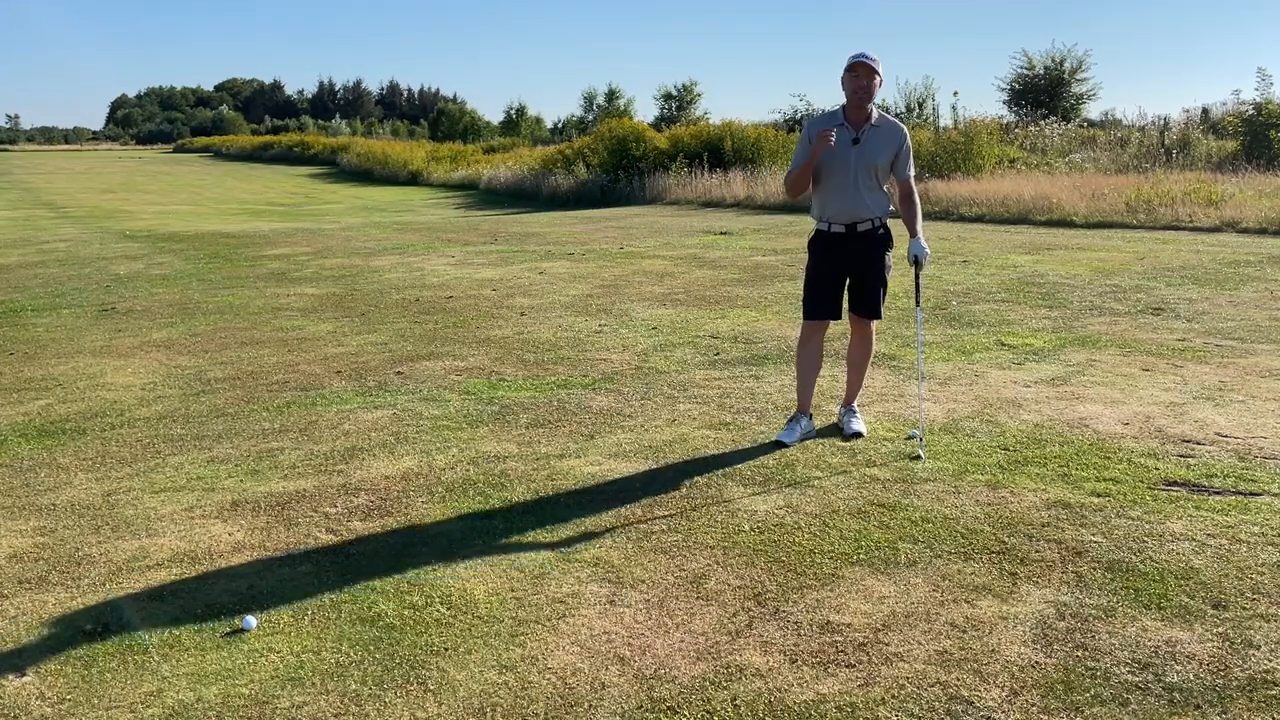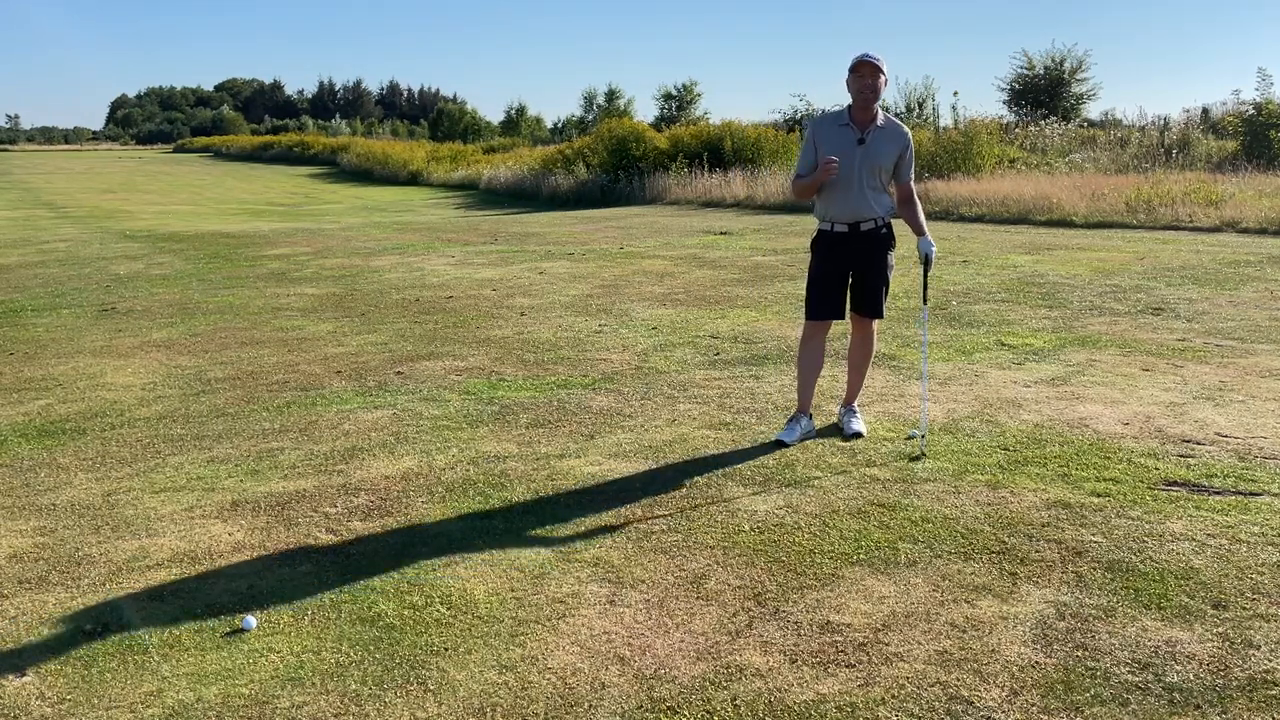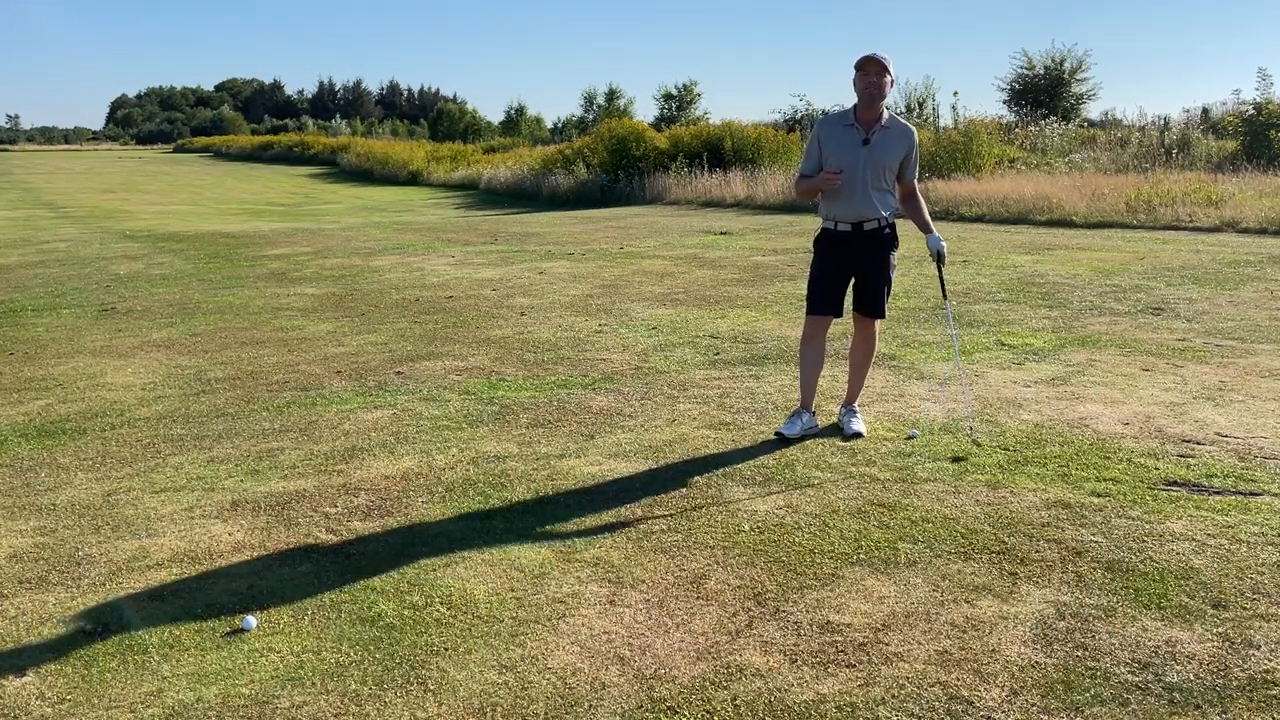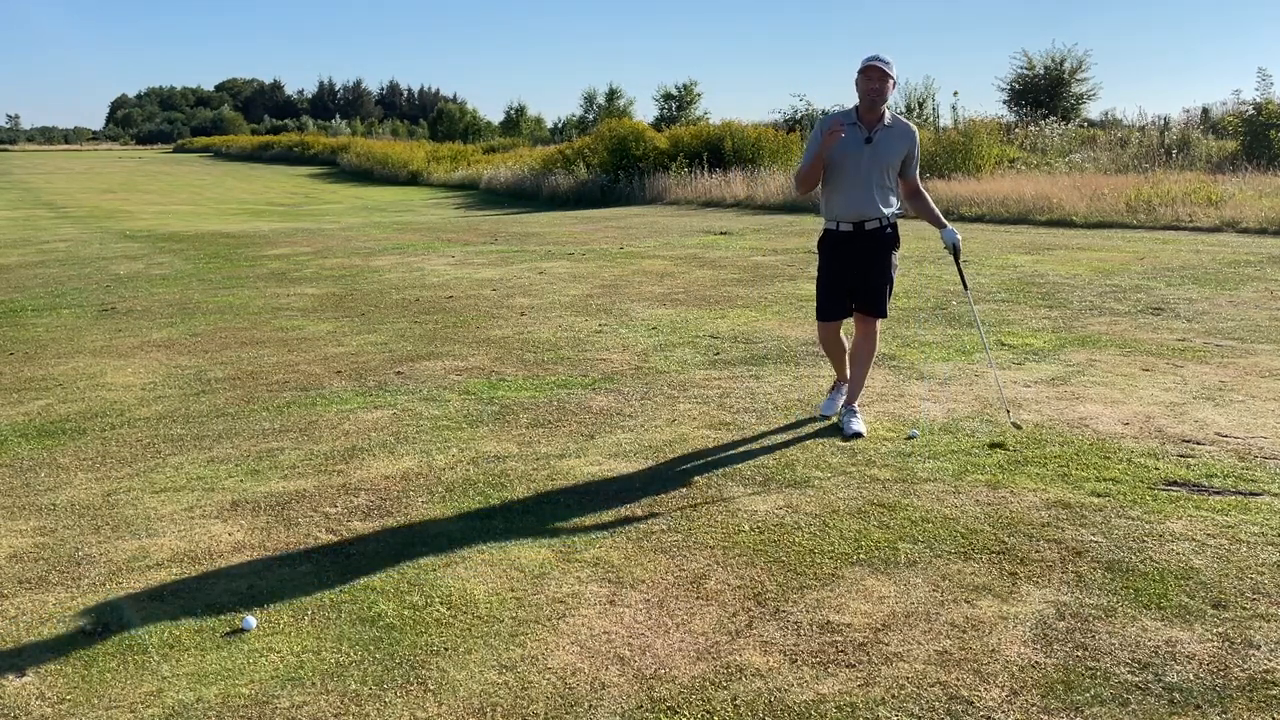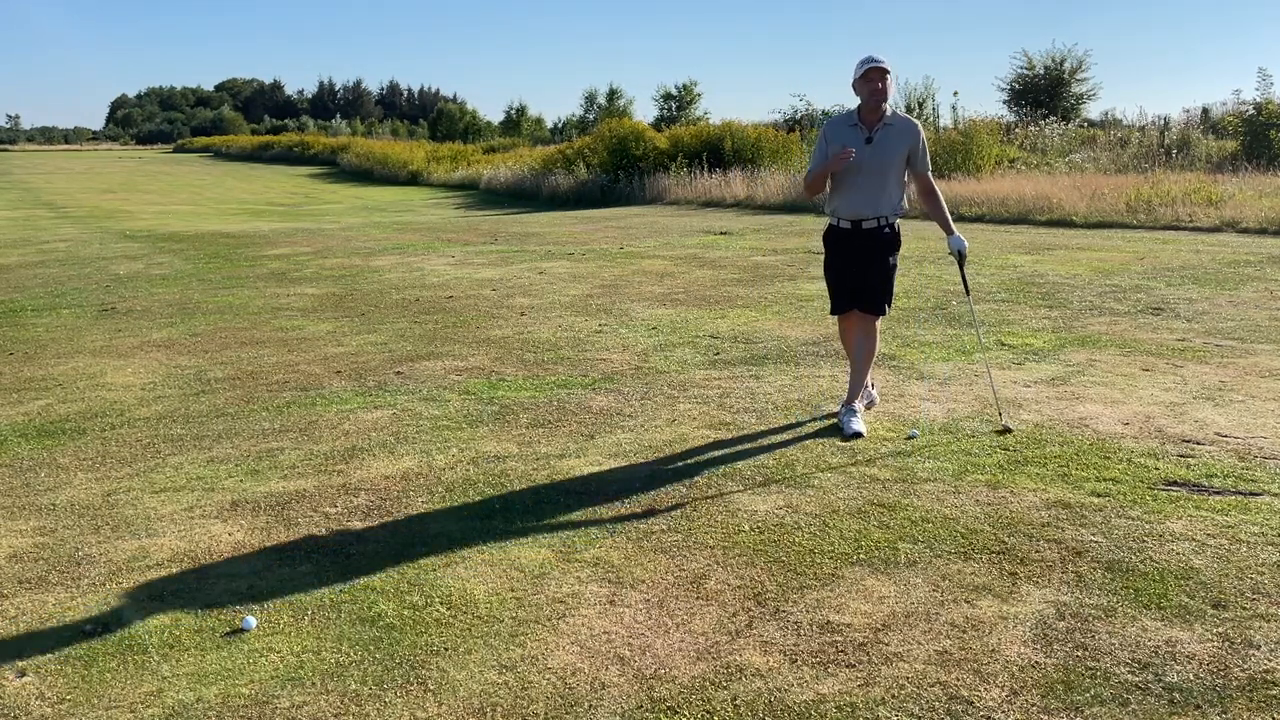
dt=0.4s
person 1, frame 1
left shoulder: (895, 133)
right shoulder: (816, 127)
left elbow: (907, 191)
right elbow: (792, 189)
left wrist: (916, 237)
right wrist: (816, 153)
left hip: (872, 238)
right hip: (828, 238)
left knee: (864, 324)
right knee: (813, 325)
left ankle: (850, 407)
right ankle: (802, 416)
person 1, frame 2
left shoulder: (899, 134)
right shoulder: (820, 127)
left elbow: (906, 194)
right elbow: (798, 189)
left wrist: (923, 236)
right wrist: (819, 177)
left hip: (875, 238)
right hip: (831, 237)
left knee: (865, 324)
right knee: (815, 326)
left ankle: (850, 407)
right ankle: (803, 416)
person 1, frame 3
left shoulder: (904, 134)
right shoulder: (826, 127)
left elbow: (909, 193)
right elbow: (801, 188)
left wrist: (930, 233)
right wrist: (818, 182)
left hip: (878, 238)
right hip: (834, 237)
left knee: (867, 324)
right knee: (816, 323)
left ankle: (850, 407)
right ankle: (805, 414)
person 1, frame 4
left shoulder: (905, 133)
right shoulder: (828, 126)
left elbow: (912, 190)
right elbow: (802, 185)
left wrist: (944, 227)
right wrist: (824, 151)
left hip: (879, 237)
right hip: (837, 237)
left knee: (868, 323)
right knee: (828, 324)
left ankle: (851, 406)
right ankle: (842, 380)
person 1, frame 5
left shoulder: (909, 130)
right shoulder: (833, 128)
left elbow: (926, 188)
right elbow: (810, 189)
left wrist: (951, 232)
right wrist: (828, 166)
left hip: (881, 236)
right hip: (840, 235)
left knee: (868, 320)
right knee: (846, 318)
left ankle: (852, 406)
right ankle: (864, 387)
